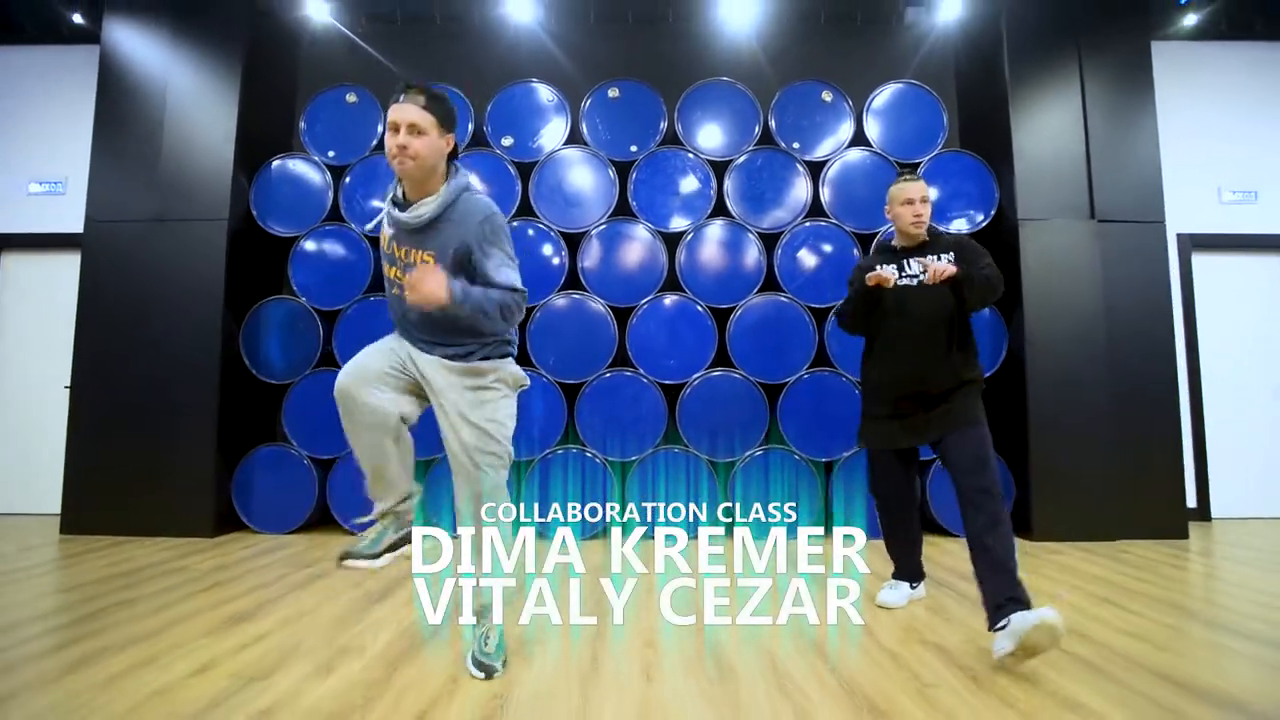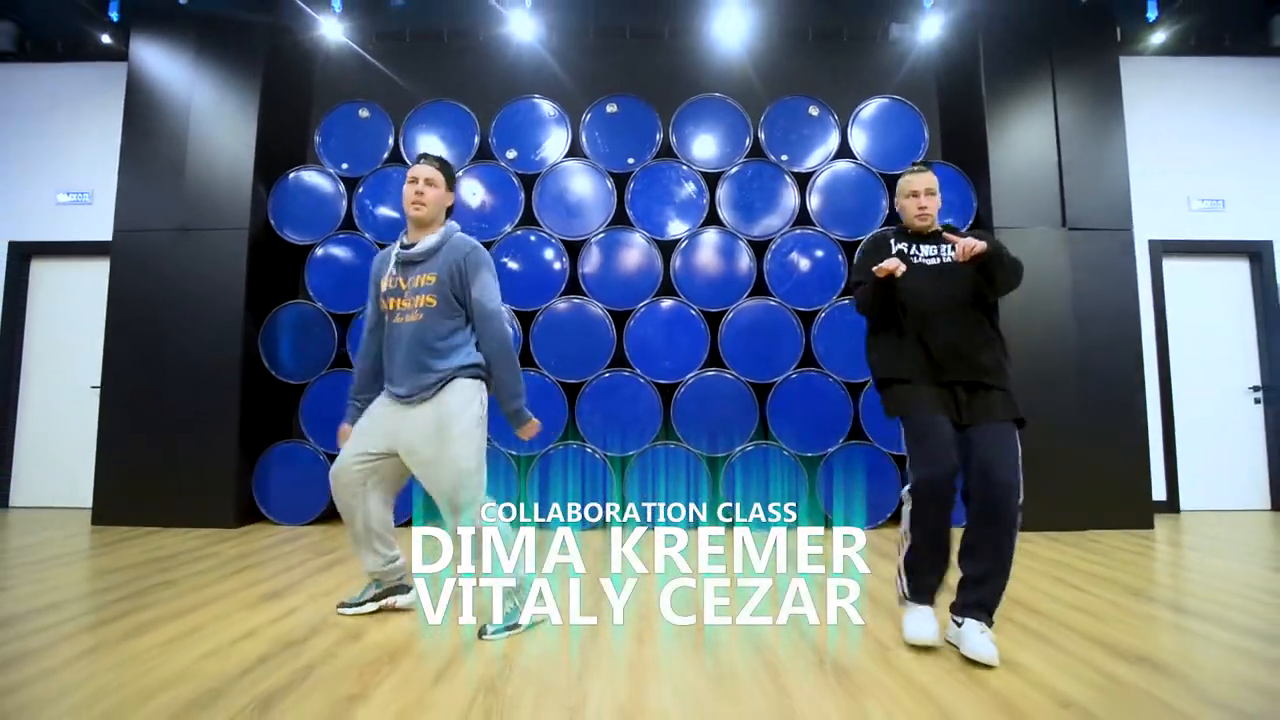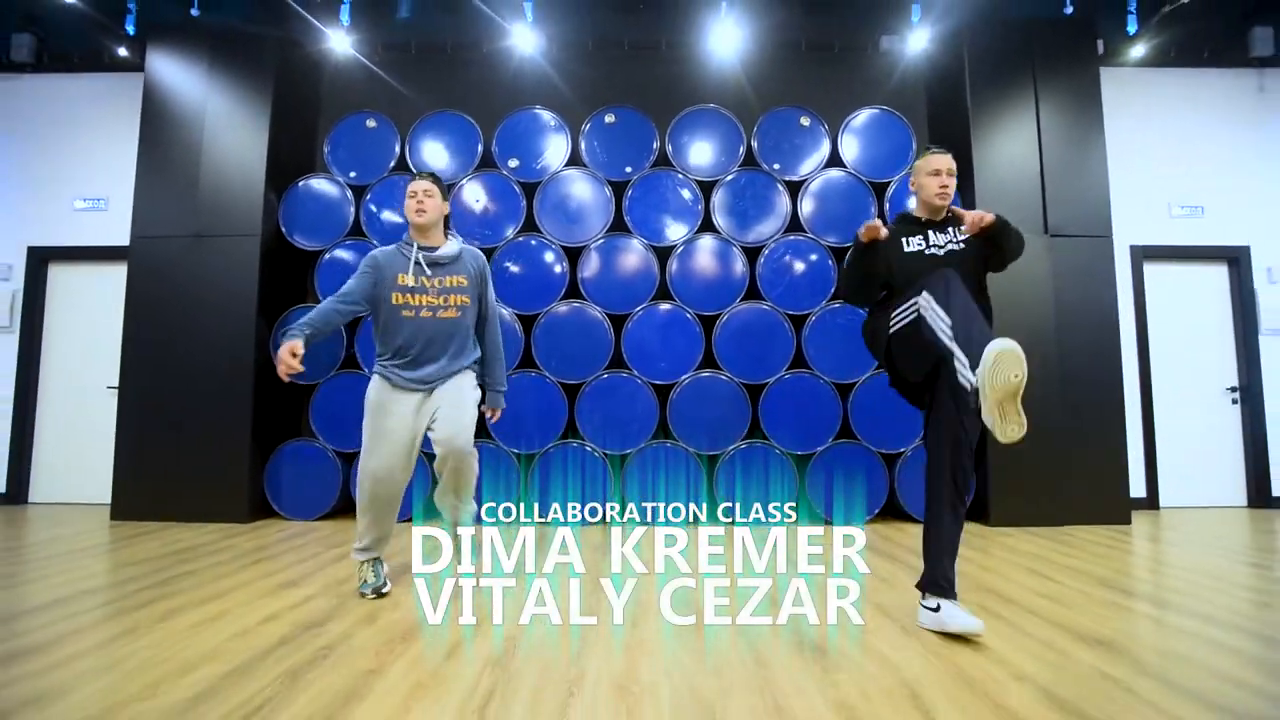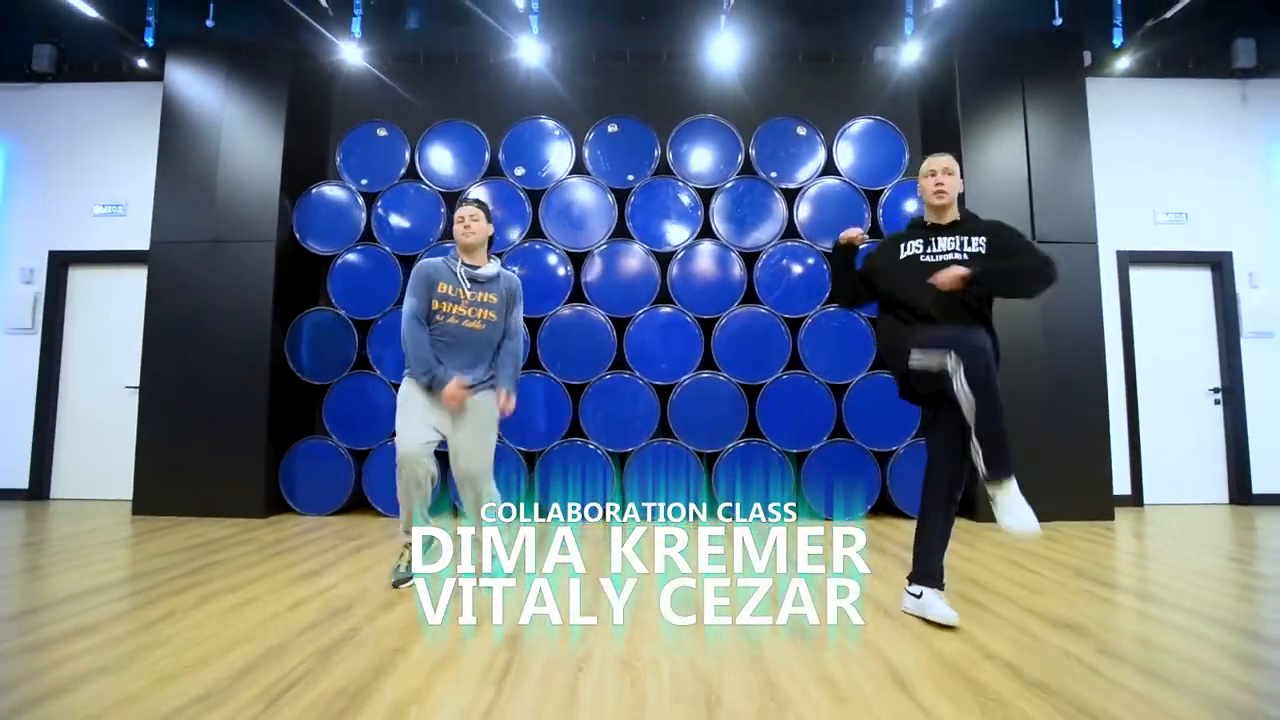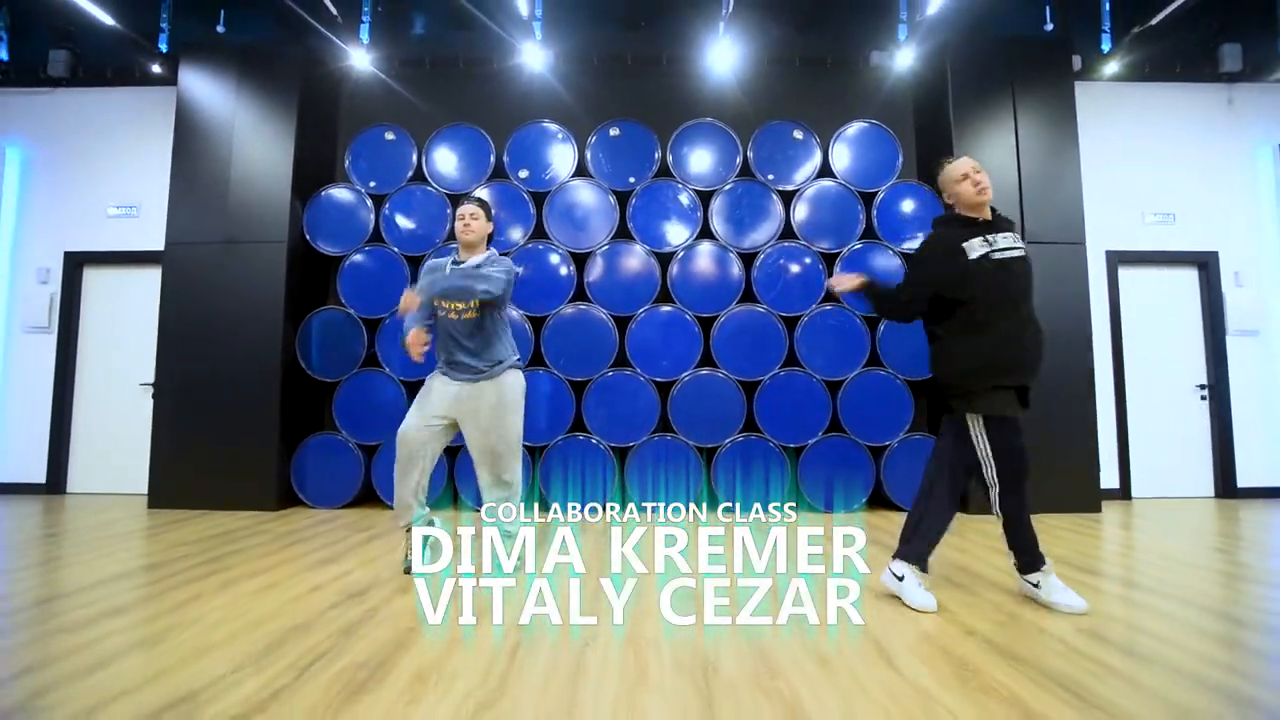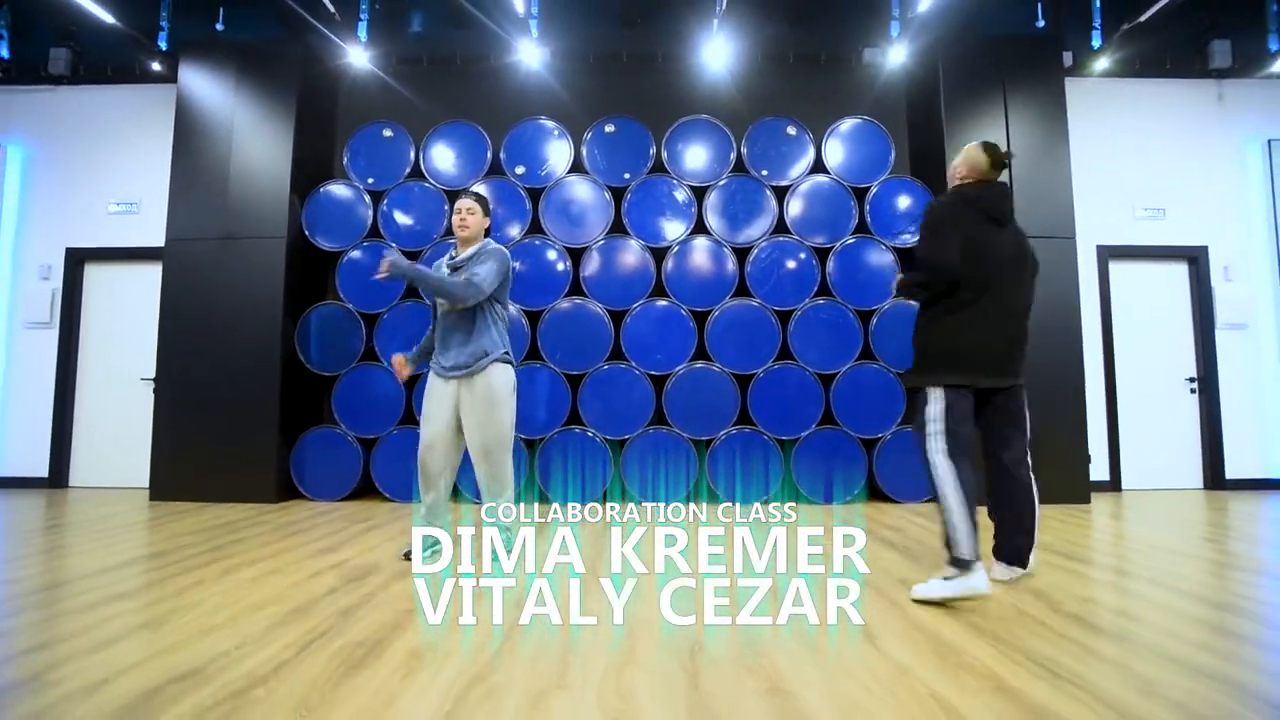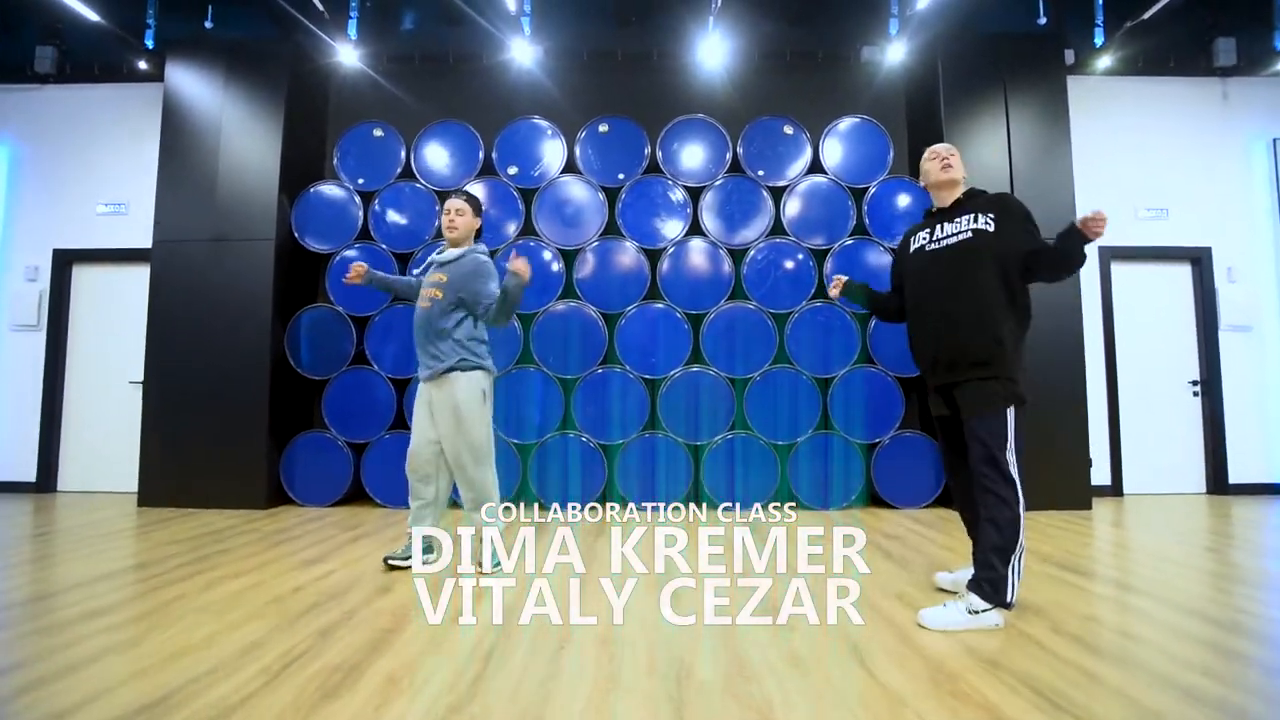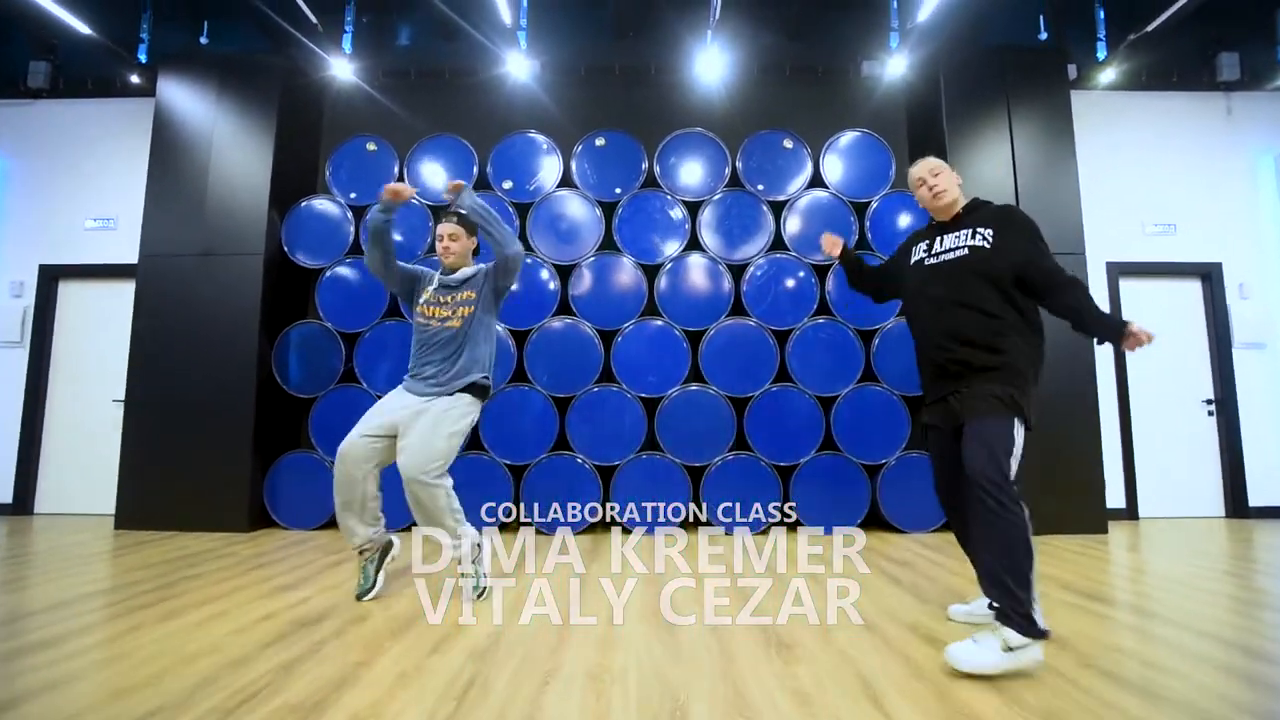
dt=0.4s
person 1, frame 1
left shoulder: (957, 249)
right shoulder: (872, 262)
left elbow: (991, 287)
right elbow: (852, 323)
left wrist: (955, 275)
right wrist: (868, 289)
left hip: (953, 395)
right hip: (889, 403)
left knee: (982, 493)
right knee: (893, 496)
left ankle: (1008, 617)
right ankle: (908, 576)
person 1, frame 2
left shoulder: (964, 242)
right shoulder: (881, 245)
left elbow: (1009, 278)
right elbow: (867, 307)
left wrist: (984, 251)
right wrist: (881, 280)
left hip: (982, 382)
right hip: (915, 380)
left knee: (999, 495)
right knee: (933, 477)
left ankle: (970, 616)
right ankle: (918, 593)
person 1, frame 3
left shoulder: (971, 227)
right shoulder: (891, 233)
left elbow: (1010, 250)
right elbow: (854, 294)
left wrist: (992, 225)
right wrist: (865, 245)
left hip: (955, 363)
right hip: (902, 338)
left knee: (952, 474)
right knee: (943, 285)
left ankle: (937, 597)
right ankle: (990, 373)
person 1, frame 4
left shoulder: (992, 235)
right shoulder: (896, 244)
left elbow: (1040, 272)
right elbow: (848, 296)
left wrist: (971, 276)
right wrist: (843, 252)
left hip: (966, 374)
right hip: (912, 351)
left knee: (947, 476)
right knee: (972, 350)
left ankle: (923, 586)
right ankle: (1002, 480)
person 1, frame 5
left shoulder: (1007, 231)
right shoulder: (942, 245)
right elbow: (902, 305)
left wrist: (1027, 331)
right wrist: (864, 288)
left hip: (1005, 373)
right hip: (971, 376)
left knee: (949, 470)
right knee: (1007, 471)
left ankle: (907, 565)
right ankle: (1033, 571)
person 1, frame 6
left shoulder: (943, 213)
right shoulder: (1008, 224)
left elbow: (934, 277)
right elbow: (1027, 277)
left wrist: (907, 284)
left hip: (944, 358)
right hip: (1001, 356)
left knee: (946, 450)
right knee: (1008, 457)
left ankle: (965, 565)
right ankle: (1015, 556)
person 1, frame 7
left shoulder: (1003, 211)
right shoulder: (913, 240)
left elbow: (1045, 266)
right elbow: (898, 307)
left wrist: (1076, 238)
right wrist: (852, 291)
left hip: (990, 369)
right hip: (942, 375)
left knee: (995, 473)
right knee: (961, 473)
left ankle: (989, 596)
right ankle: (990, 566)
person 1, frame 8
left shoulder: (1005, 223)
right shoulder: (914, 246)
left elbow: (1054, 285)
right elbow: (877, 285)
left wrist: (1110, 327)
right wrist: (845, 258)
left hip: (998, 379)
right hip: (944, 389)
left knee: (989, 478)
right knee: (956, 495)
left ankle: (1017, 629)
right ankle: (1002, 596)
person 2, frame 1
left shoulder: (477, 214)
right shoulder: (395, 200)
left elbow: (510, 304)
left wrist: (453, 294)
left hip: (477, 367)
right hip: (409, 347)
left knee: (481, 496)
right knee: (356, 383)
left ankle: (485, 620)
right ankle: (397, 510)
person 2, frame 2
left shoulder: (466, 253)
right shoulder: (384, 262)
left elbow: (494, 330)
right elbow: (373, 338)
left wrist: (515, 408)
right wrist: (355, 408)
left hip: (453, 394)
right hip: (395, 399)
left knee: (465, 501)
right knee: (348, 478)
left ankle: (516, 592)
right ankle: (390, 579)
person 2, frame 3
left shoulder: (473, 262)
right shoulder: (381, 261)
left elbow: (489, 329)
right elbow: (342, 303)
left wrist: (494, 389)
right wrist: (297, 335)
left hip: (455, 379)
right hip: (394, 385)
left knee: (456, 445)
right knee: (379, 475)
left ankle: (459, 522)
right ankle: (370, 558)
person 2, frame 4
left shoulder: (509, 284)
right shoulder: (428, 270)
left elbow: (511, 342)
right elbow: (412, 326)
left wrist: (507, 386)
right wrist: (438, 379)
left hip: (479, 394)
right hip: (424, 387)
left knee: (474, 473)
right knee: (411, 454)
right ankle: (415, 544)
person 2, frame 5
left shoulder: (500, 268)
right shoulder: (434, 268)
left elbow: (481, 286)
right elbow: (417, 311)
left wrist: (427, 293)
right wrist: (414, 332)
left hip: (497, 379)
right hip: (447, 378)
left knee: (499, 465)
right knee: (411, 437)
right ankle: (417, 525)
person 2, frame 6
left shoulder: (494, 255)
right shoulder: (438, 268)
left elbow: (466, 292)
left wrist: (404, 269)
right wrist: (413, 358)
left hip: (487, 372)
right hip: (442, 374)
left knee: (491, 456)
right knee: (433, 454)
left ankle: (501, 538)
right ankle: (432, 535)
person 2, frame 7
left shoulder: (476, 264)
right shoulder: (437, 263)
left elbow: (497, 314)
right elbow: (418, 289)
left wrist: (516, 283)
right wrist: (372, 277)
left hip: (463, 375)
right hip: (432, 376)
left knee: (471, 462)
right knee: (422, 459)
right ankle: (422, 541)
person 2, frame 8
left shoulder: (488, 281)
right shoulder: (420, 281)
left elbow: (511, 251)
right elbow: (380, 260)
left wrist: (469, 201)
right wrist: (387, 206)
left hip: (458, 396)
right hip: (410, 393)
left knee: (418, 469)
right knee: (352, 455)
left ankle: (468, 548)
right ankle: (372, 543)
